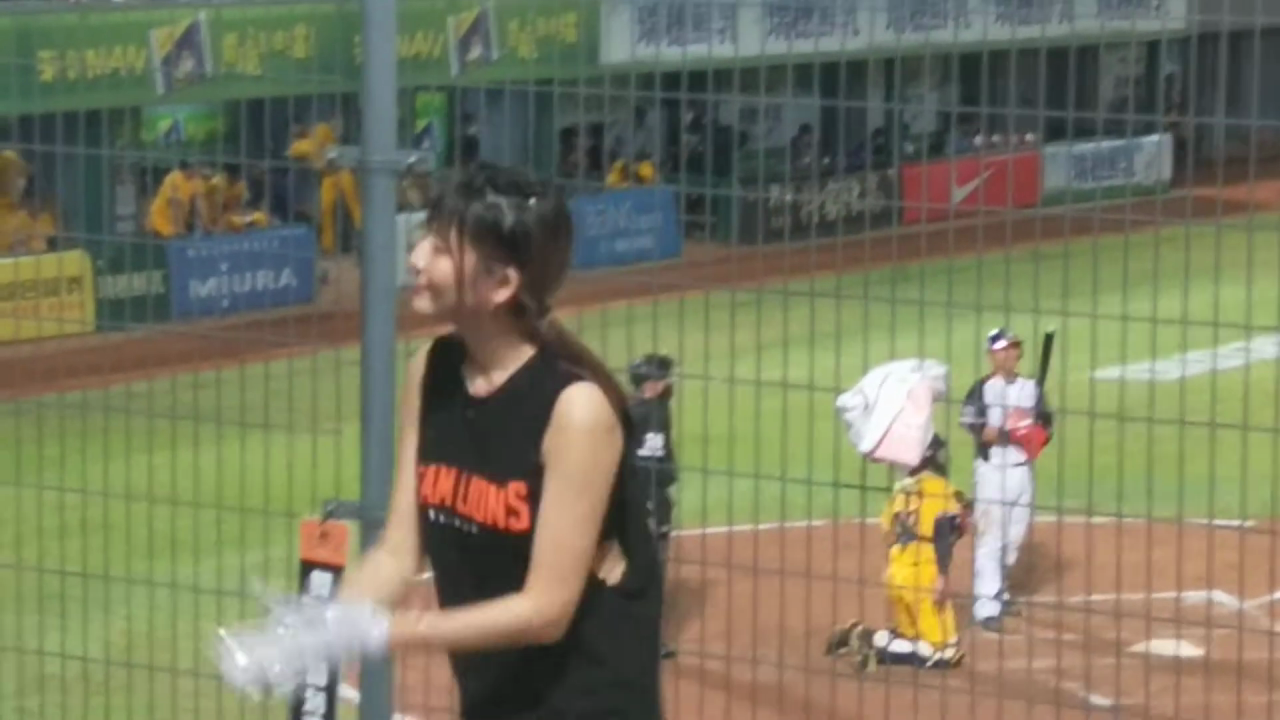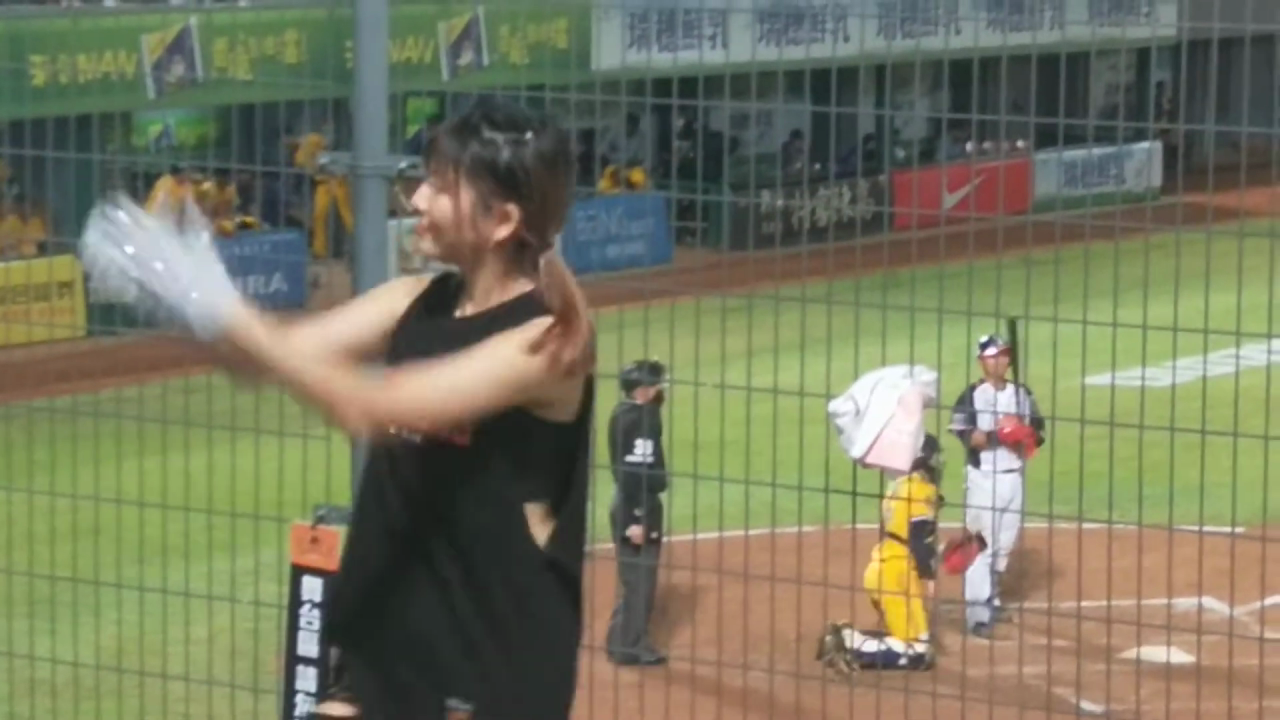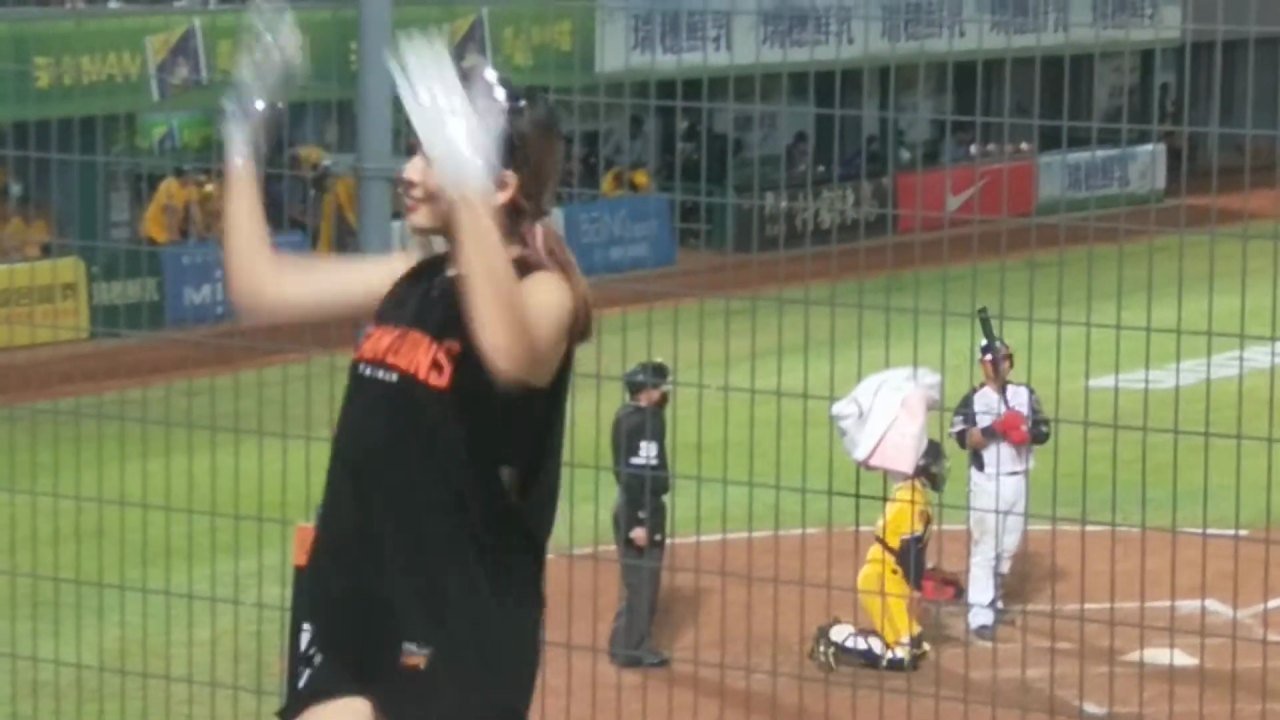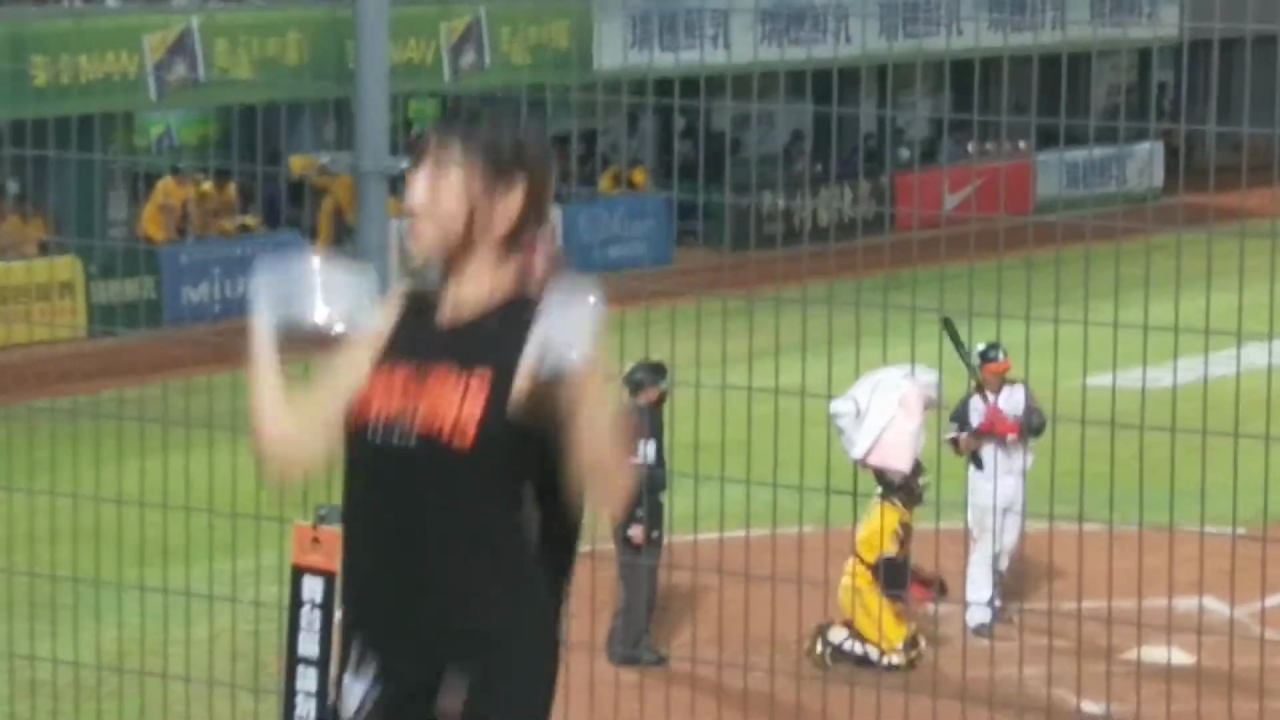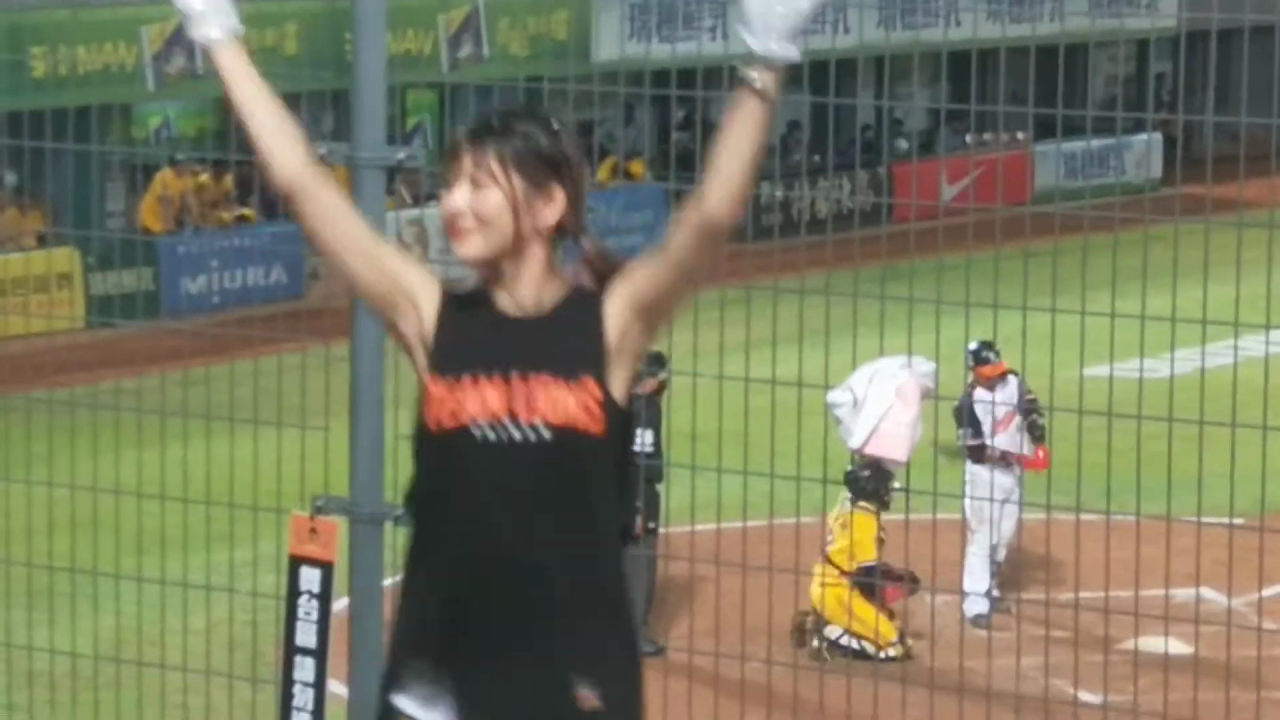
dt=0.3s
person 1, frame 1
left shoulder: (577, 406)
right shoulder: (429, 374)
left elbow: (548, 611)
right elbow: (401, 551)
left wrist: (379, 632)
right wrist: (311, 629)
person 1, frame 2
left shoulder: (545, 342)
right shoulder: (419, 302)
left elbow: (376, 407)
right elbow: (289, 347)
left wrist: (221, 310)
right wrist: (178, 287)
left hip: (497, 667)
right hip: (384, 646)
person 1, frame 3
left shoulder: (540, 295)
right shoulder: (408, 279)
left elbow: (509, 356)
right elbow: (257, 290)
left wrist: (466, 175)
right wrist: (245, 129)
left hip: (458, 627)
right hip: (351, 613)
person 1, frame 4
left shoulder: (538, 336)
right shoulder: (396, 322)
left elbow: (612, 492)
right elbow: (281, 450)
left wrist: (579, 364)
right wrist: (267, 324)
left hip: (488, 664)
right hip: (384, 649)
person 1, frame 5
left shoulder: (609, 325)
right shoulder: (431, 317)
left elbow: (711, 214)
right elbow: (304, 184)
left wrist: (762, 70)
right hip: (440, 658)
person 2, frame 1
left shoulder: (641, 410)
right shoulder: (645, 413)
right elbow: (641, 464)
right wrist: (649, 510)
left hip: (652, 499)
right hip: (645, 503)
person 2, frame 2
left shoulder: (634, 414)
right shoulder: (633, 420)
right elbow: (629, 473)
right wrist: (635, 518)
left hip: (640, 505)
right hip: (636, 508)
left knee: (640, 579)
right knee: (637, 580)
left ankle: (629, 642)
right ankle: (627, 646)
person 2, frame 3
left shoulder: (638, 416)
right shoulder: (638, 422)
left elbow: (625, 469)
right elbow: (633, 475)
right wrist: (639, 521)
left hip: (644, 507)
right hip: (640, 510)
left knee: (642, 582)
right knee: (640, 583)
left ankle: (632, 645)
right ankle: (630, 649)
person 2, frame 4
left shoulder: (636, 414)
right shoulder: (640, 419)
right elbow: (633, 471)
right wrist: (636, 518)
left hip: (642, 506)
right hip: (639, 509)
left knee: (640, 579)
right knee: (638, 580)
left ankle: (631, 642)
right ankle: (628, 647)
person 2, frame 5
left shoulder: (635, 404)
right shoulder: (640, 409)
right elbow: (634, 462)
right wrist: (636, 508)
left hip: (640, 496)
right hip: (638, 497)
left knee: (640, 569)
right knee: (638, 569)
person 3, frame 1
left shoulder: (1031, 387)
right shoulder: (982, 388)
left elbow: (1046, 425)
right elbow: (978, 431)
left wrist: (1038, 435)
right wrist: (1012, 434)
left hip: (1023, 470)
right hip: (993, 471)
left knee: (1014, 537)
right knee: (990, 538)
left ankle: (999, 593)
right ankle: (986, 606)
person 3, frame 2
left shoulder: (1022, 393)
right shoulder: (972, 395)
left elbow: (1038, 431)
right elbow: (967, 437)
left wrist: (1028, 438)
right wrist: (1000, 435)
left hip: (1014, 477)
right hip: (983, 478)
left knee: (1004, 544)
right knee: (982, 545)
left ankle: (990, 599)
right ankle: (976, 612)
person 3, frame 3
left shoulder: (1025, 394)
right shoulder: (974, 399)
left elbow: (1044, 431)
right elbow: (964, 440)
left wrist: (1024, 432)
right wrist: (995, 427)
left hip: (1018, 480)
right hip: (987, 481)
left knee: (1008, 546)
right knee: (984, 548)
left ankle: (993, 601)
right ankle: (980, 615)
person 3, frame 4
left shoulder: (1020, 391)
right shoulder: (970, 403)
left elbow: (1038, 424)
right elbow: (959, 446)
left wrist: (1013, 426)
right wrist: (982, 430)
left hip: (1016, 479)
right hip: (986, 481)
left knee: (1007, 545)
right knee: (983, 547)
left ankle: (991, 600)
right ankle: (977, 613)
person 3, frame 5
left shoulder: (1013, 381)
right shoulder: (968, 402)
left elbow: (1034, 415)
right elbow: (979, 451)
left wrist: (1039, 447)
right wrist: (1017, 458)
left hip: (1012, 471)
right hip: (985, 474)
left knee: (1004, 535)
right knee: (981, 538)
left ankle: (989, 590)
right ankle: (976, 604)
person 4, frame 1
left shoulder: (901, 489)
right shoulder: (939, 488)
right elbow: (943, 531)
right wrist: (943, 574)
left hip: (896, 572)
right hip: (922, 574)
left knee: (909, 635)
right knee: (944, 653)
left ankle: (854, 632)
right ankle: (875, 643)
person 4, frame 2
left shoulder: (897, 486)
right shoulder: (922, 488)
right elbow: (919, 536)
right wrist: (928, 577)
left hip: (877, 570)
right hip: (896, 571)
left knee: (899, 643)
right knee: (917, 652)
left ankle: (843, 637)
right ankle: (848, 644)
person 4, frame 3
left shoulder: (906, 493)
right shoulder: (912, 500)
right elbow: (908, 550)
left wrist: (924, 576)
right wrist: (916, 585)
left hip: (888, 577)
right hip: (882, 578)
left knee: (917, 646)
right knee: (900, 654)
left ankle: (845, 634)
right ankle: (834, 638)
person 4, frame 4
left shoulder: (889, 510)
right shoulder: (888, 519)
right elbow: (887, 569)
left wrist: (919, 579)
right wrist: (898, 601)
left hip: (869, 588)
right hip: (864, 593)
left knee: (914, 645)
right knee: (898, 655)
left ankle: (844, 629)
right ankle: (832, 639)
person 4, frame 5
left shoulder: (847, 507)
right shoulder: (865, 520)
right elbow: (867, 573)
left wrist: (890, 574)
right wrist: (885, 592)
left hip: (825, 586)
right hip: (835, 593)
right knee: (893, 646)
left ankle: (815, 619)
right ankle: (828, 635)
